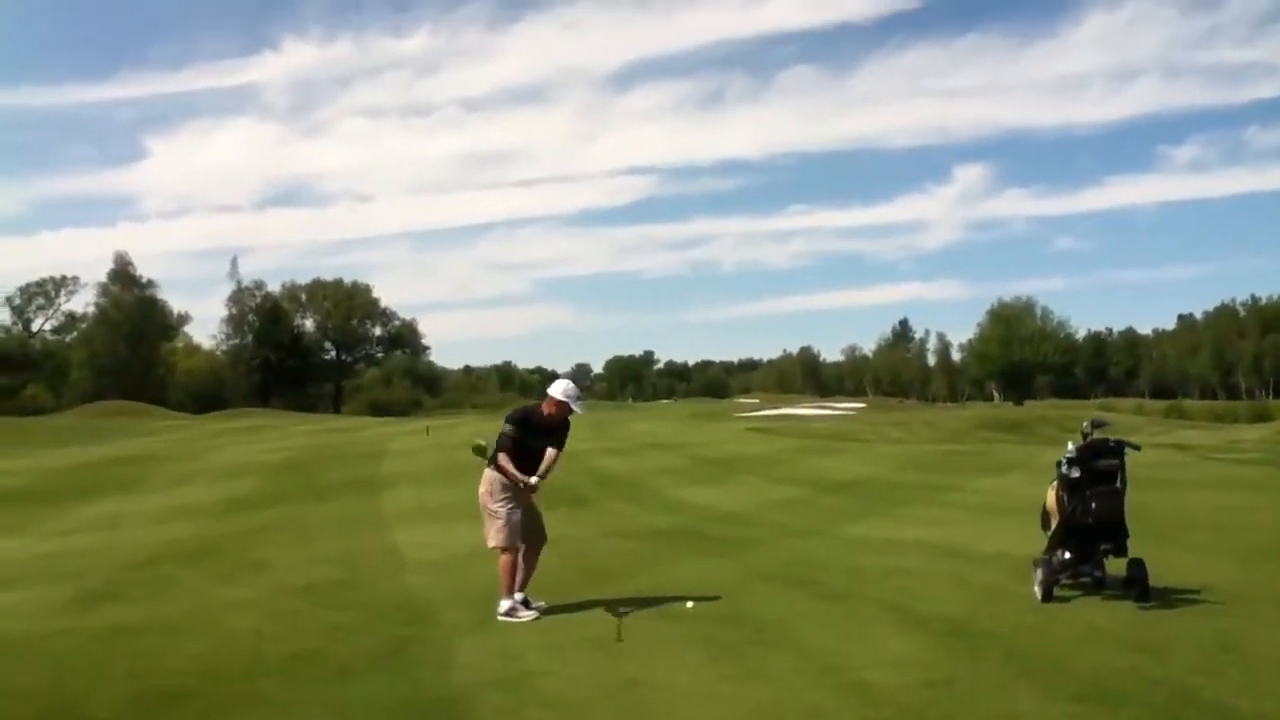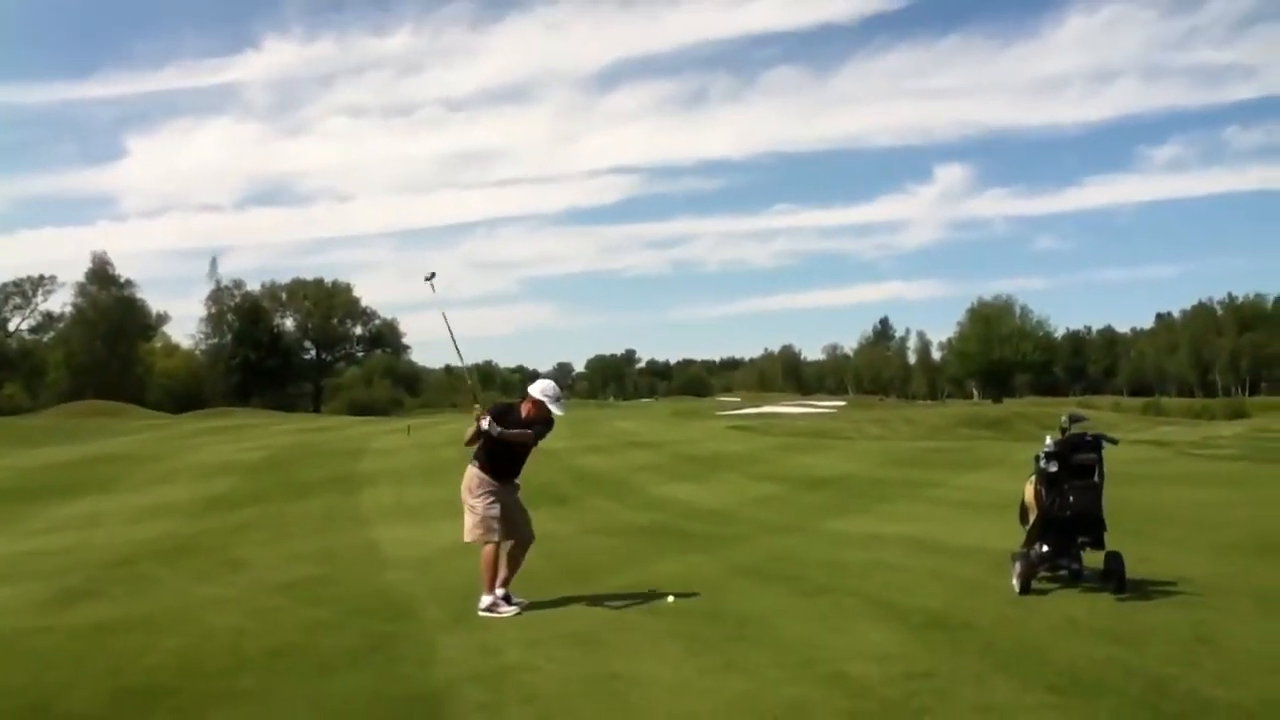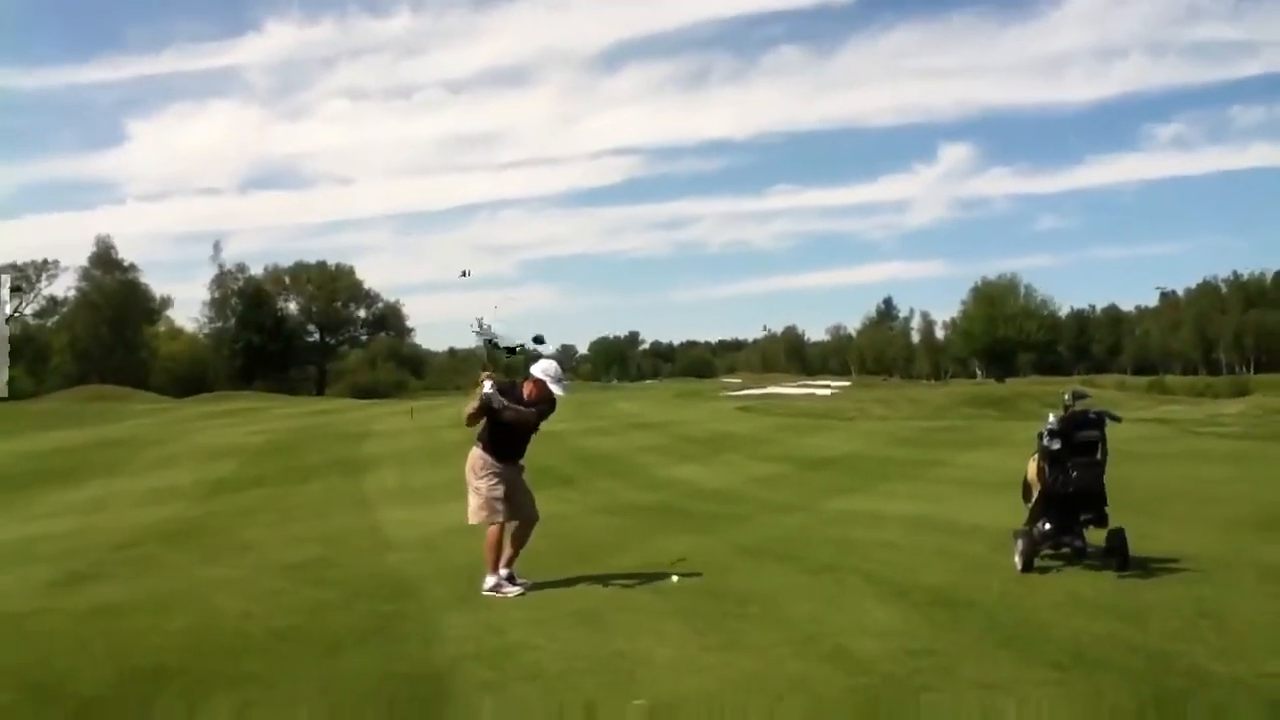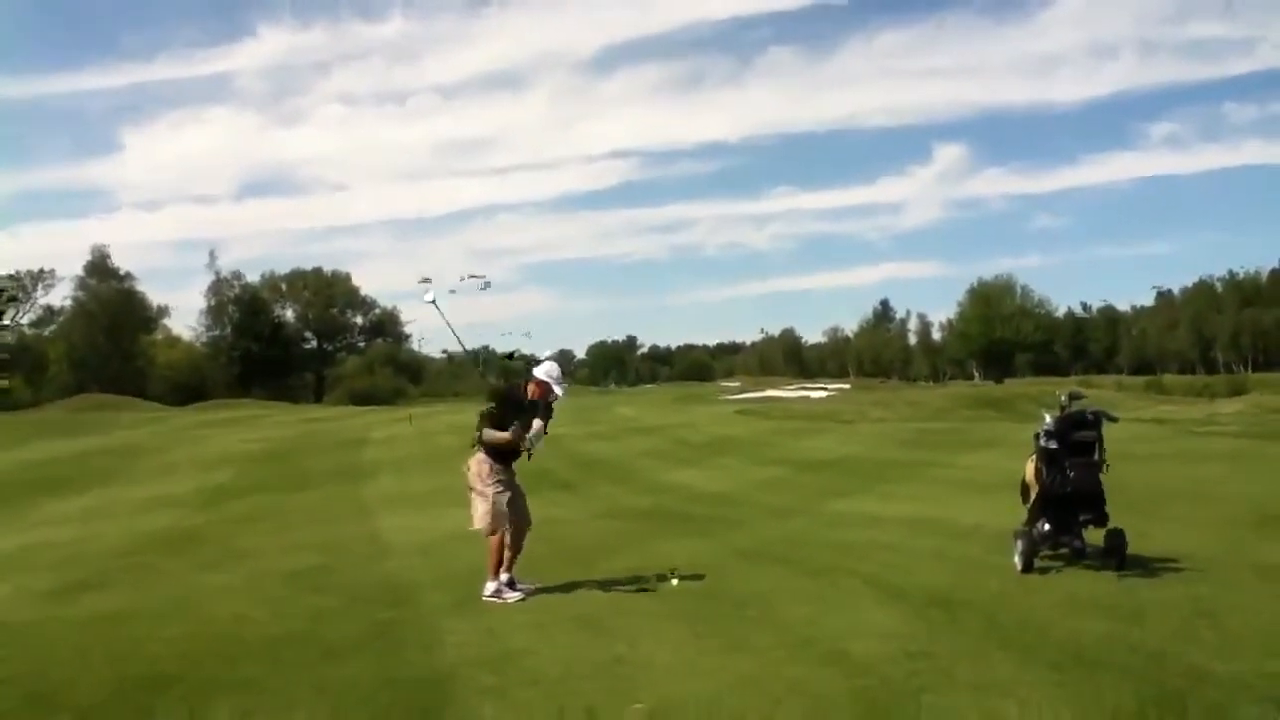
dt=0.3s
person 1, frame 1
left shoulder: (561, 425)
right shoulder: (520, 416)
left elbow: (553, 453)
right elbow: (501, 456)
left wrist: (538, 478)
right wrist: (520, 478)
left hip: (521, 485)
right hip: (499, 483)
left knee: (536, 540)
right knee: (510, 543)
left ankle: (519, 595)
right ankle: (506, 605)
person 1, frame 2
left shoulder: (544, 423)
right shoulder: (500, 410)
left elbow: (526, 437)
right elbow: (468, 441)
left wrist: (499, 432)
right wrist: (478, 425)
left hip: (507, 483)
right hip: (481, 479)
left knee: (524, 537)
right knee: (492, 538)
left ankle: (501, 590)
right ankle: (488, 600)
person 1, frame 3
left shoulder: (547, 403)
right shoulder: (502, 389)
left elbow: (527, 416)
right elbow: (469, 419)
left wrist: (502, 404)
right wrist: (481, 394)
left hip: (511, 464)
right hip: (485, 460)
left knee: (528, 518)
right knee: (496, 519)
left ankle: (505, 570)
right ankle: (492, 580)
person 1, frame 4
left shoulder: (542, 404)
right shoulder: (503, 395)
left elbow: (539, 428)
right elbow: (484, 433)
left wrist: (530, 438)
right wrist: (508, 436)
left hip: (504, 465)
right hip: (486, 463)
left knee: (521, 523)
right knee: (498, 524)
left ankle: (506, 576)
right ankle: (492, 585)
